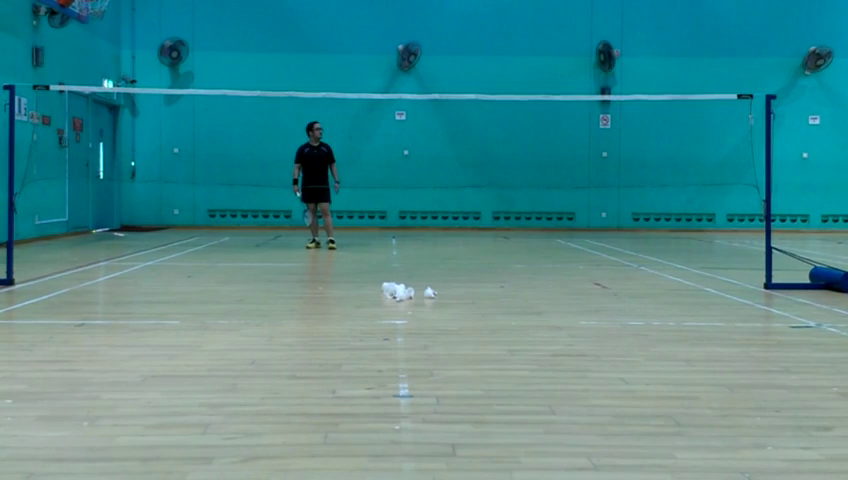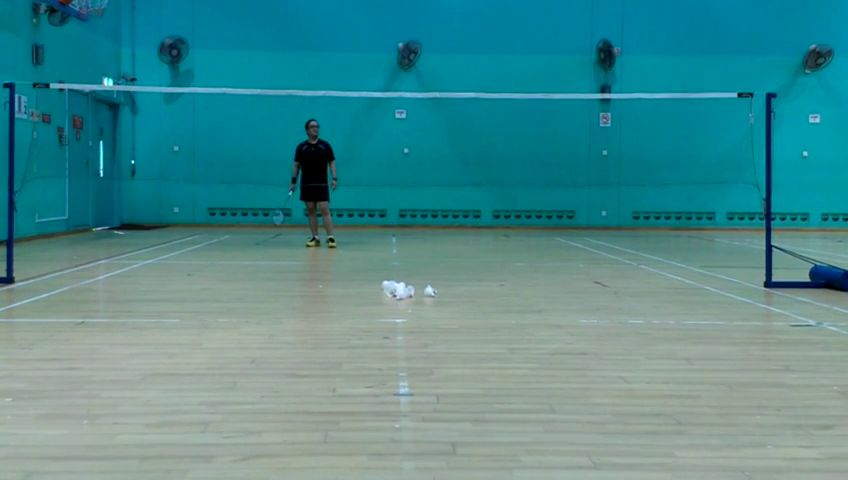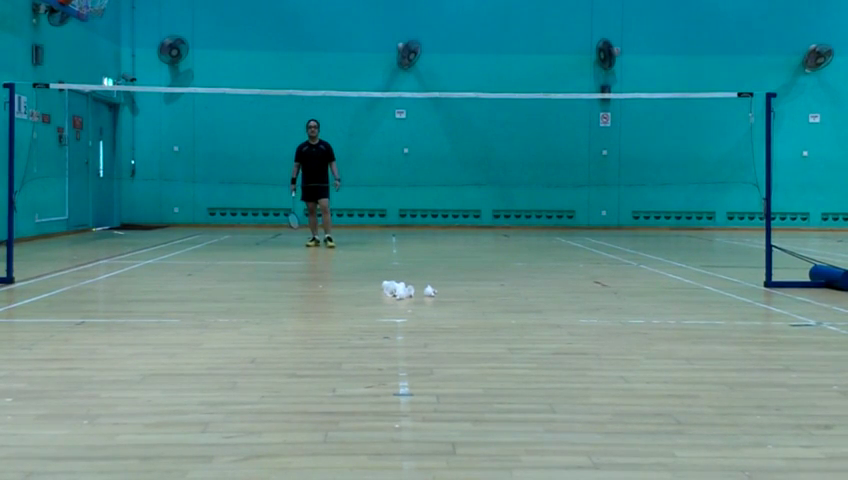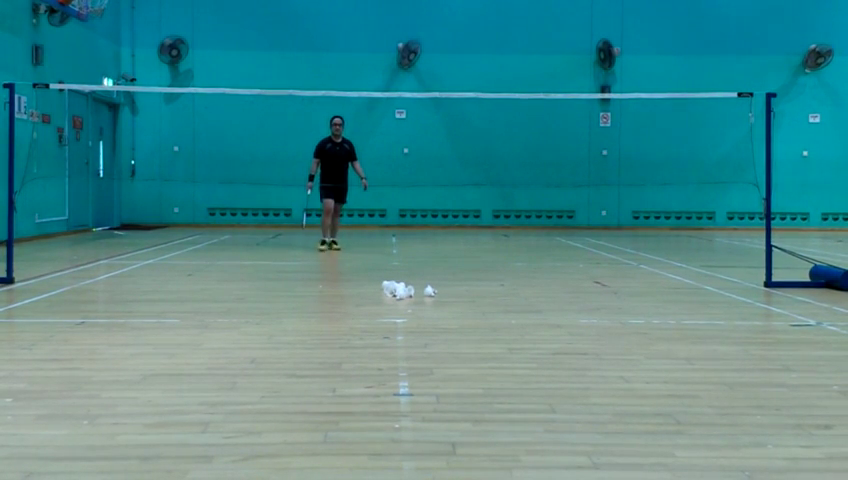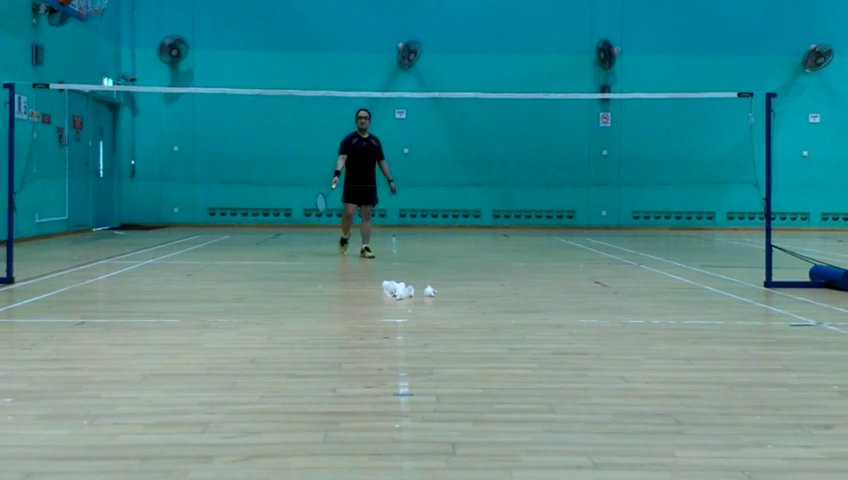
dt=1s
person 1, frame 1
left shoulder: (326, 148)
right shoulder: (302, 149)
left elbow: (332, 165)
right elbow: (297, 167)
left wrist: (337, 181)
right wrist: (295, 183)
left hip: (323, 186)
right hip: (307, 186)
left knee: (326, 211)
right knee: (311, 213)
left ankle: (331, 239)
right ankle: (315, 240)
person 1, frame 2
left shoulder: (325, 145)
right shoulder: (301, 147)
left elbow: (331, 162)
right elbow: (297, 165)
left wrist: (334, 178)
right wrist: (293, 181)
left hip: (321, 184)
right hip: (306, 185)
left knee: (325, 210)
right knee: (311, 211)
left ankle: (330, 237)
right ankle: (315, 238)
person 1, frame 3
left shoulder: (326, 146)
right shoulder: (301, 147)
left elbow: (332, 163)
right elbow: (296, 165)
left wrist: (337, 178)
right wrist: (293, 182)
left hip: (322, 184)
right hip: (307, 185)
left knee: (325, 209)
right knee: (311, 211)
left ankle: (328, 237)
right ankle: (315, 238)
person 1, frame 4
left shoulder: (348, 145)
right shoulder: (323, 144)
left elbow: (355, 163)
right elbow: (316, 162)
left wrist: (363, 177)
right wrist: (311, 179)
left hip: (341, 185)
right hip: (326, 184)
left knee: (336, 213)
right knee: (328, 210)
left ankle: (333, 240)
right ankle: (324, 239)
person 1, frame 5
left shoulder: (375, 141)
right shoulder: (349, 139)
left elbow: (382, 162)
right elbow: (342, 158)
left wrist: (390, 180)
right wrist: (337, 174)
left hip: (369, 186)
right hip: (351, 185)
left knee: (367, 216)
right knee: (348, 214)
left ankle: (365, 247)
right ankle: (344, 237)
